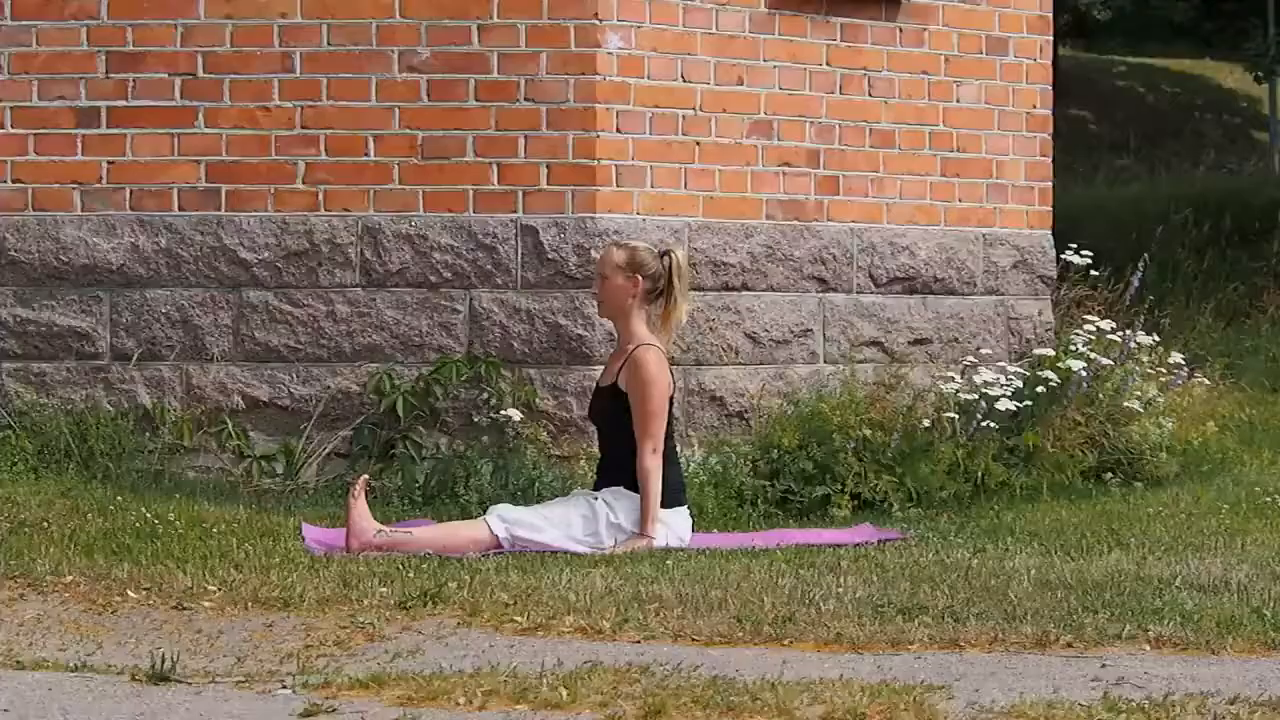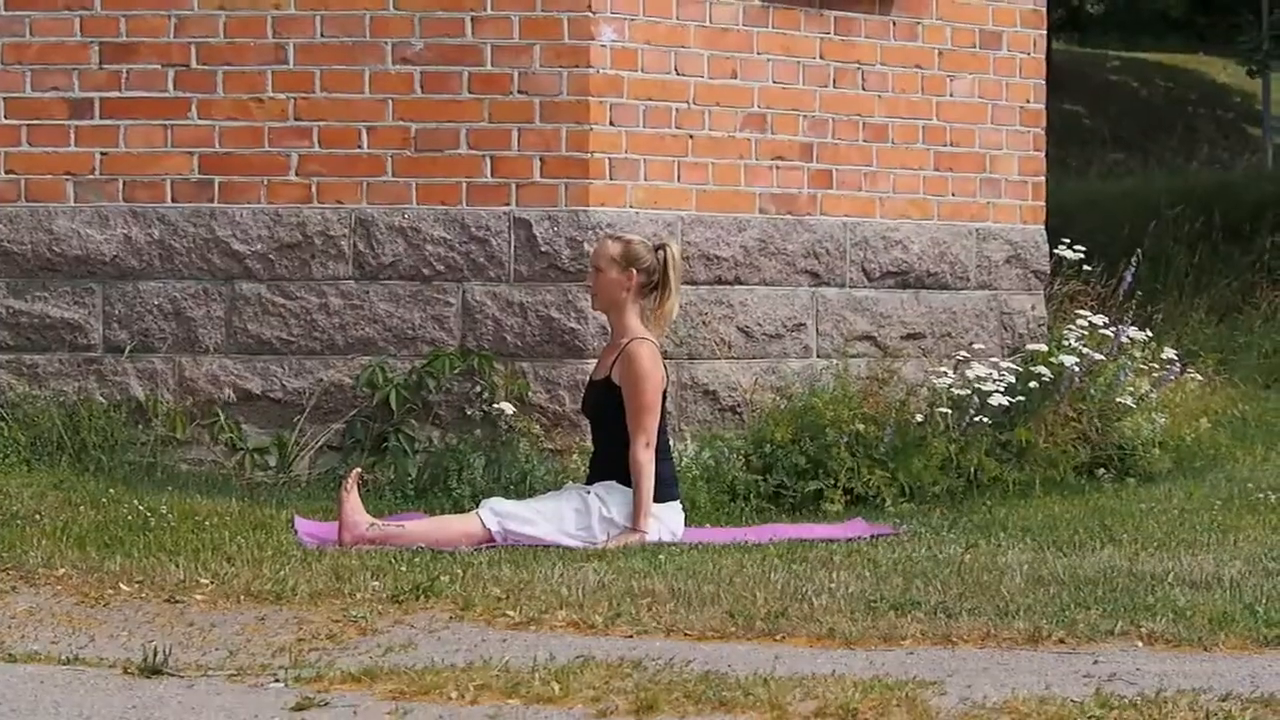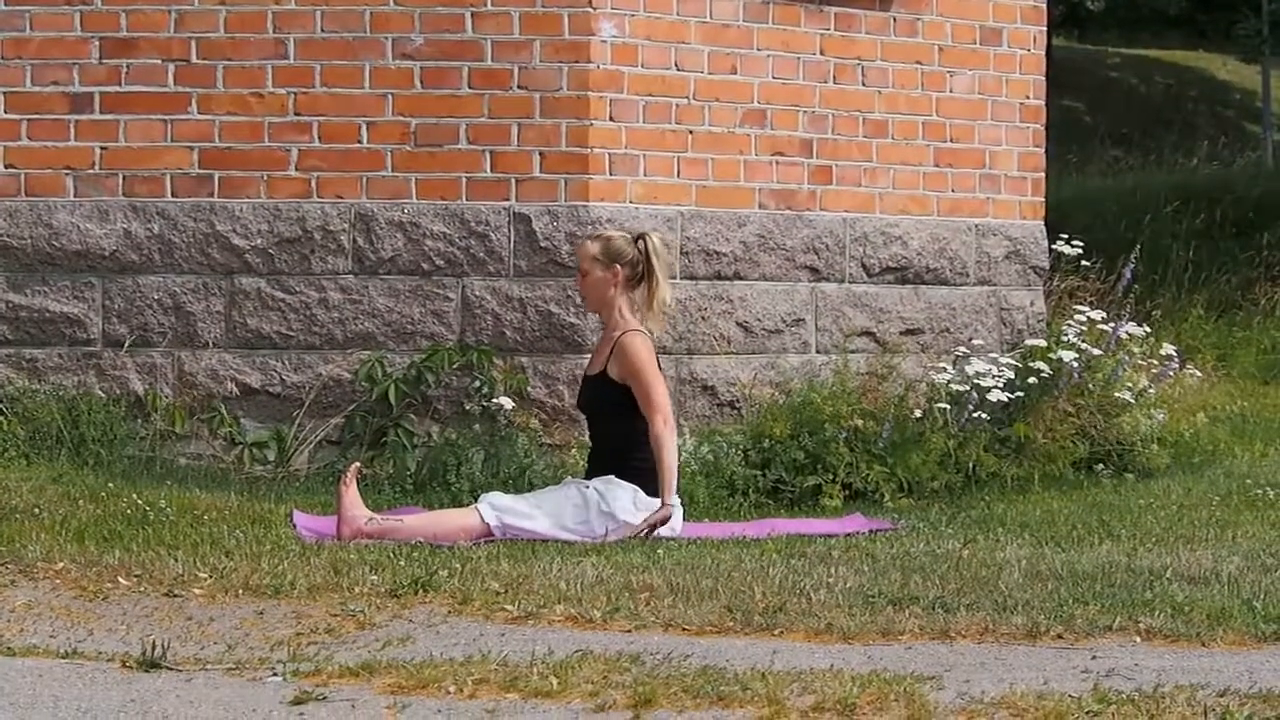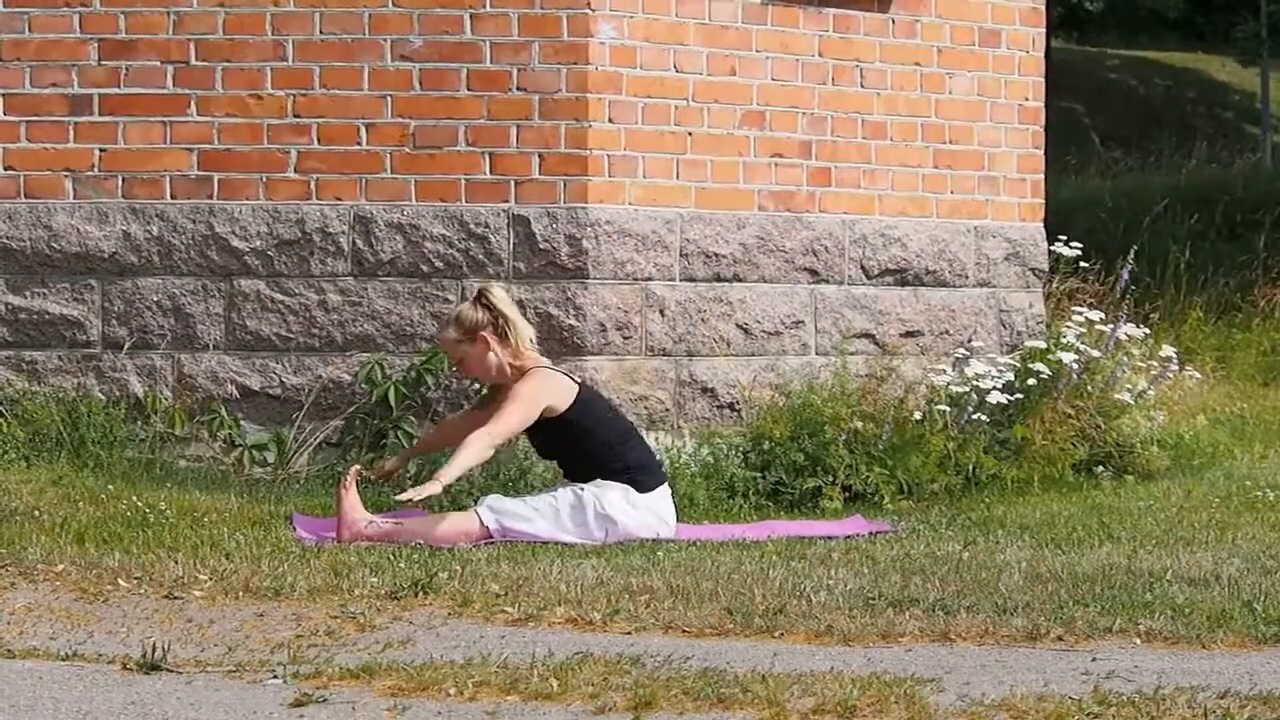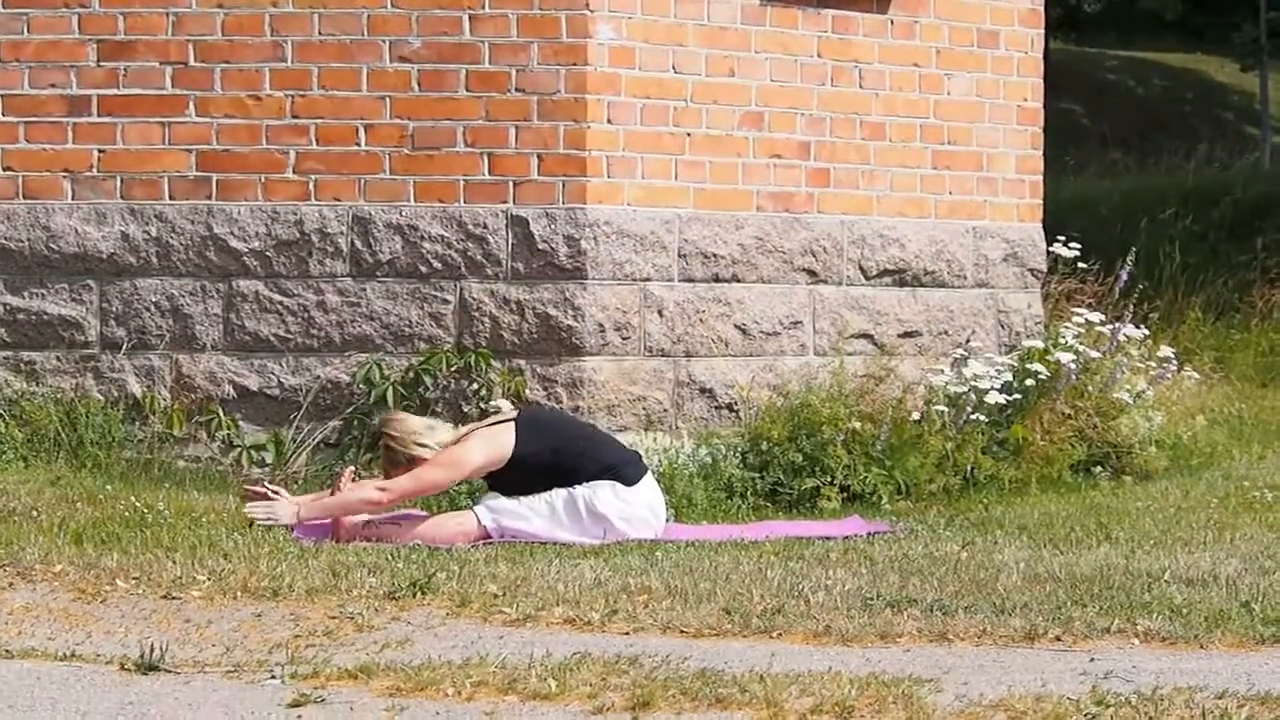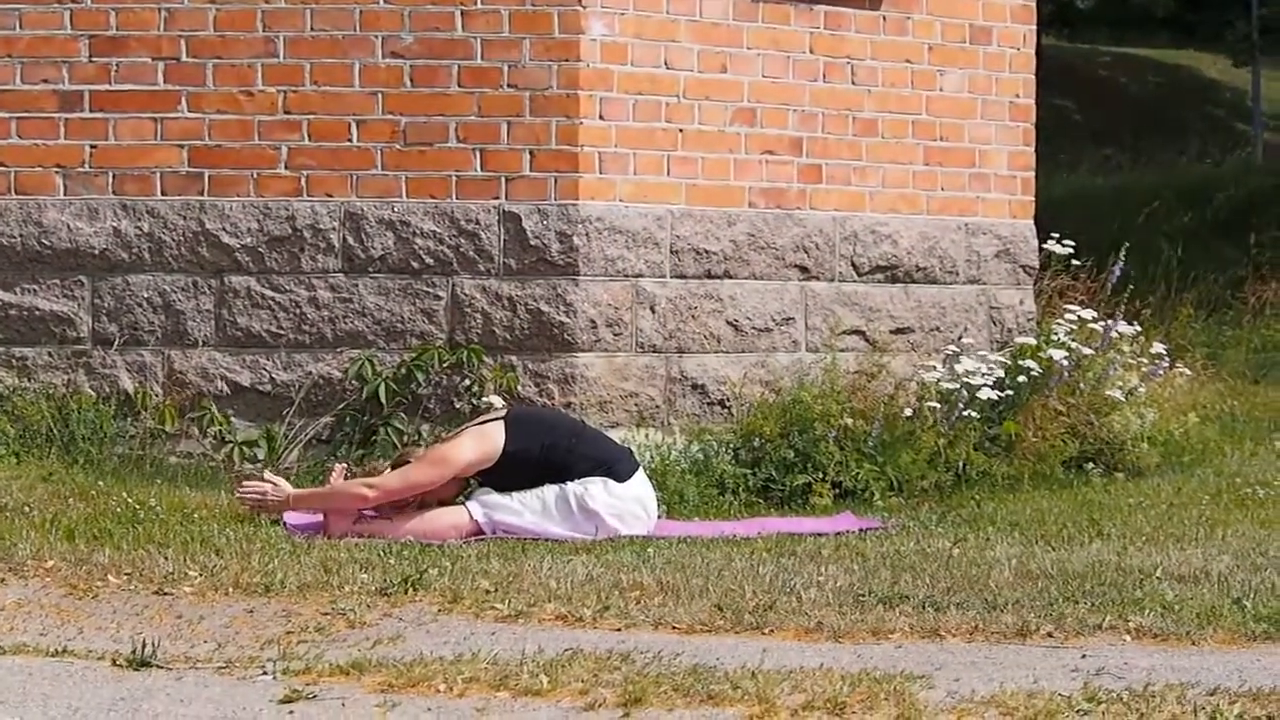
dt=0.7s
person 1, frame 1
left shoulder: (645, 359)
right shoulder: (623, 355)
left elbow: (651, 451)
left wrist: (648, 532)
left hip: (642, 512)
right hip: (618, 503)
left knee: (507, 526)
right knee: (510, 519)
left ankle: (377, 540)
right ankle: (383, 536)
person 1, frame 2
left shoulder: (639, 353)
right shoulder: (616, 349)
left elbow: (643, 445)
left wrist: (640, 527)
left hip: (637, 506)
right hip: (609, 496)
left knee: (499, 520)
right knee: (504, 513)
left ankle: (369, 534)
right ankle: (373, 531)
person 1, frame 3
left shoulder: (631, 344)
right shoulder: (611, 341)
left elbow: (662, 422)
left wrist: (668, 497)
left hip: (635, 502)
right hip: (612, 492)
left knee: (498, 514)
right knee: (502, 507)
left ankle: (368, 528)
right ankle: (374, 524)
person 1, frame 4
left shoulder: (537, 383)
right shoulder: (513, 381)
left elbow: (487, 438)
right elbow: (463, 423)
left wrist: (440, 480)
right wrist: (405, 457)
left hip: (634, 505)
right hip: (615, 500)
left knee: (493, 519)
right knee: (497, 512)
left ankle: (366, 530)
person 1, frame 5
left shoulder: (475, 450)
right shoulder: (478, 438)
left elbow: (384, 495)
right elbow: (385, 484)
left wrist: (300, 512)
right wrist: (302, 500)
left hip: (621, 504)
right hip: (621, 498)
left knee: (478, 525)
person 1, frame 6
left shoulder: (462, 453)
right shoulder: (472, 440)
left elbow: (371, 491)
right elbow: (377, 487)
left wrist: (291, 499)
left hip: (612, 500)
right hip: (614, 493)
left knee: (472, 519)
